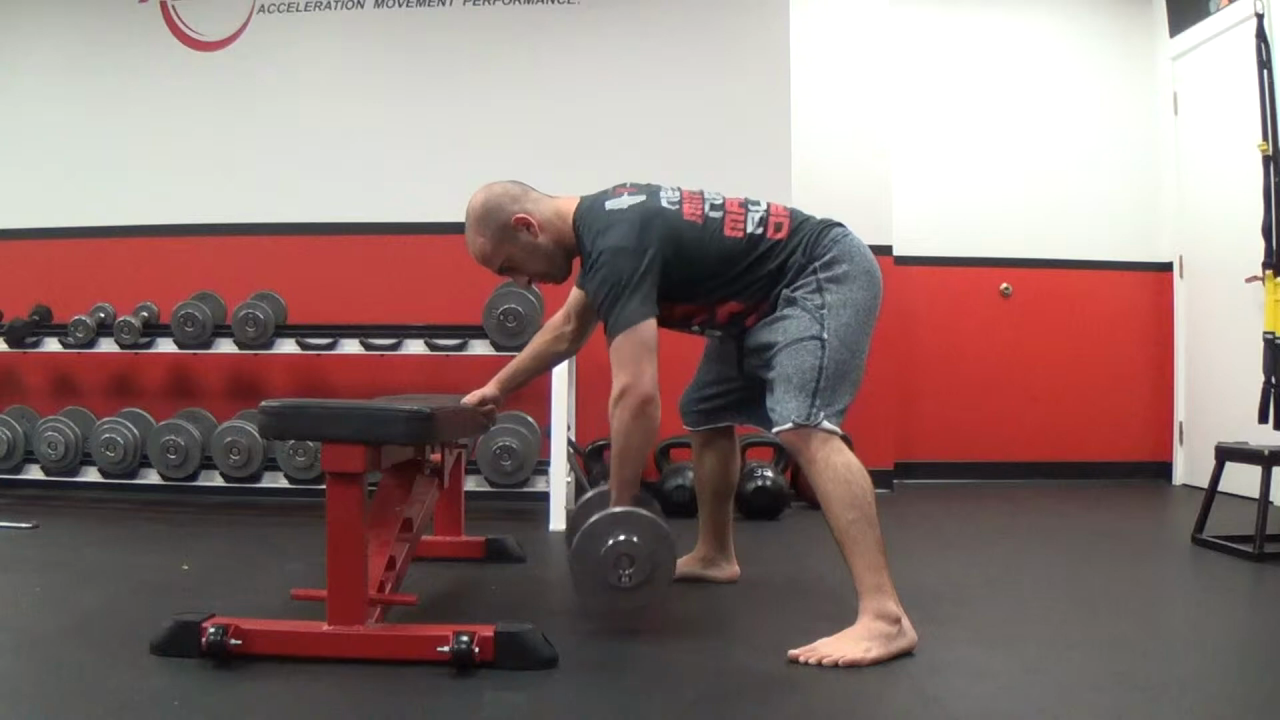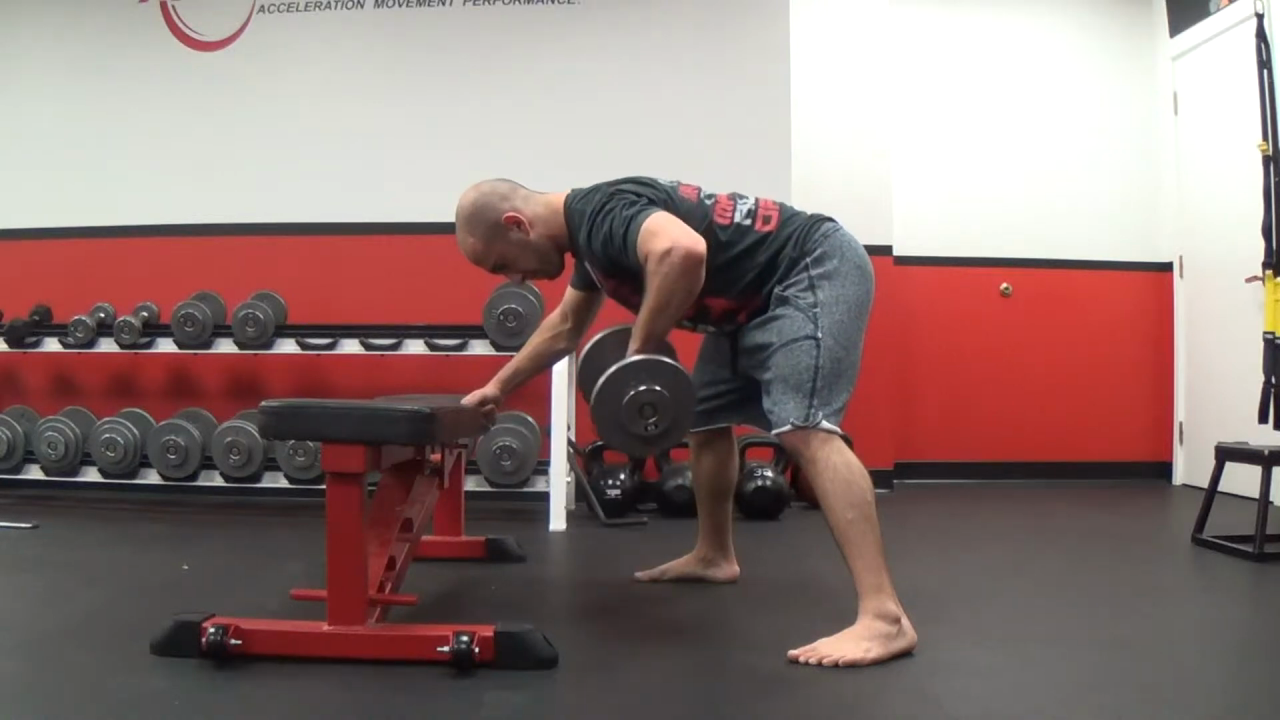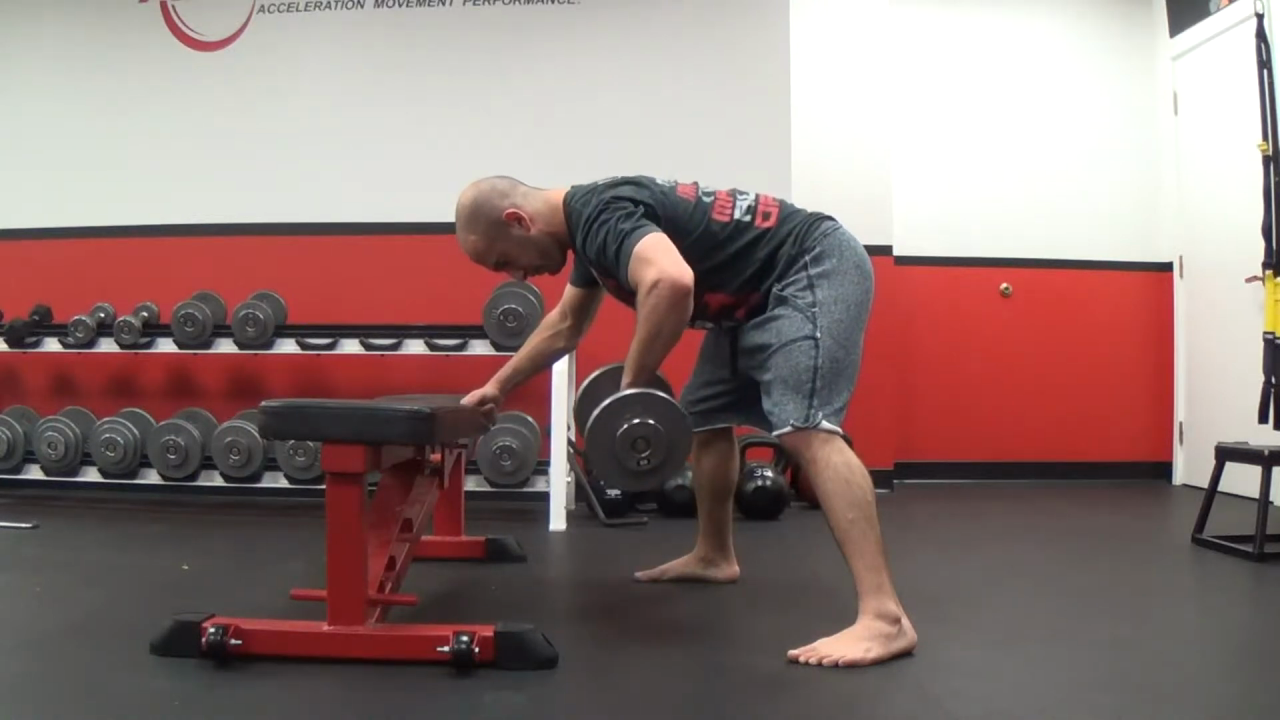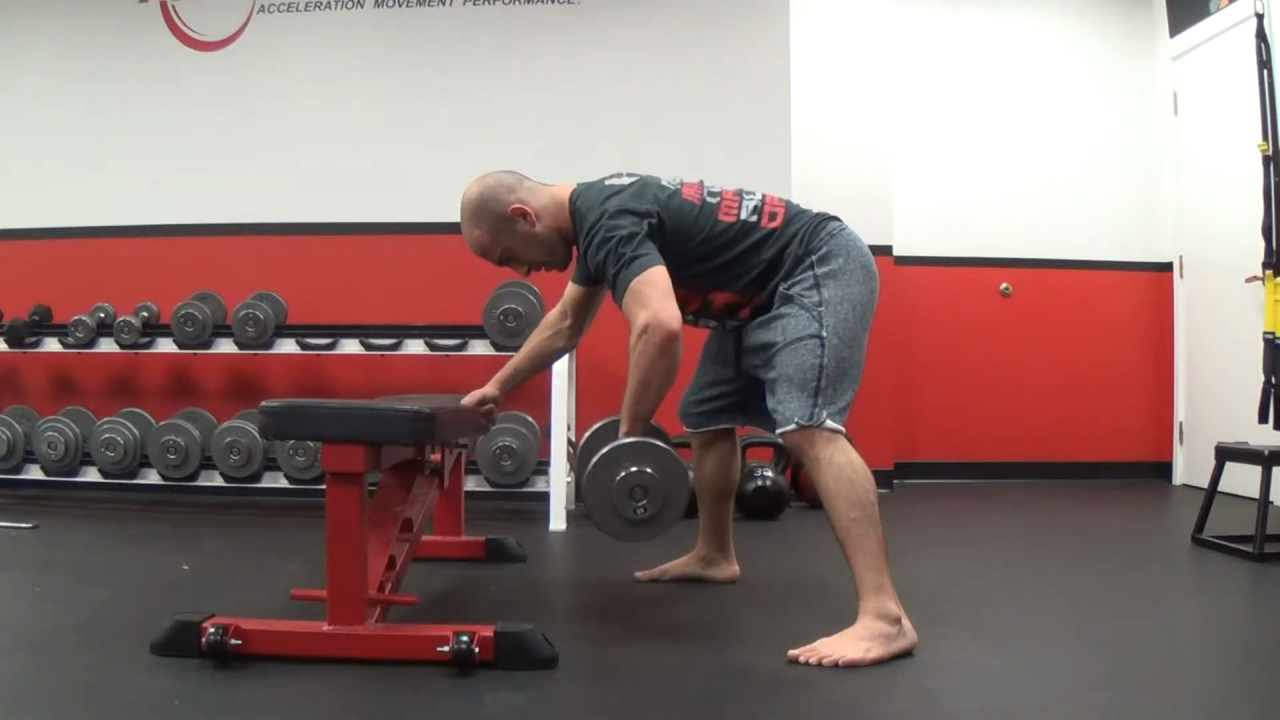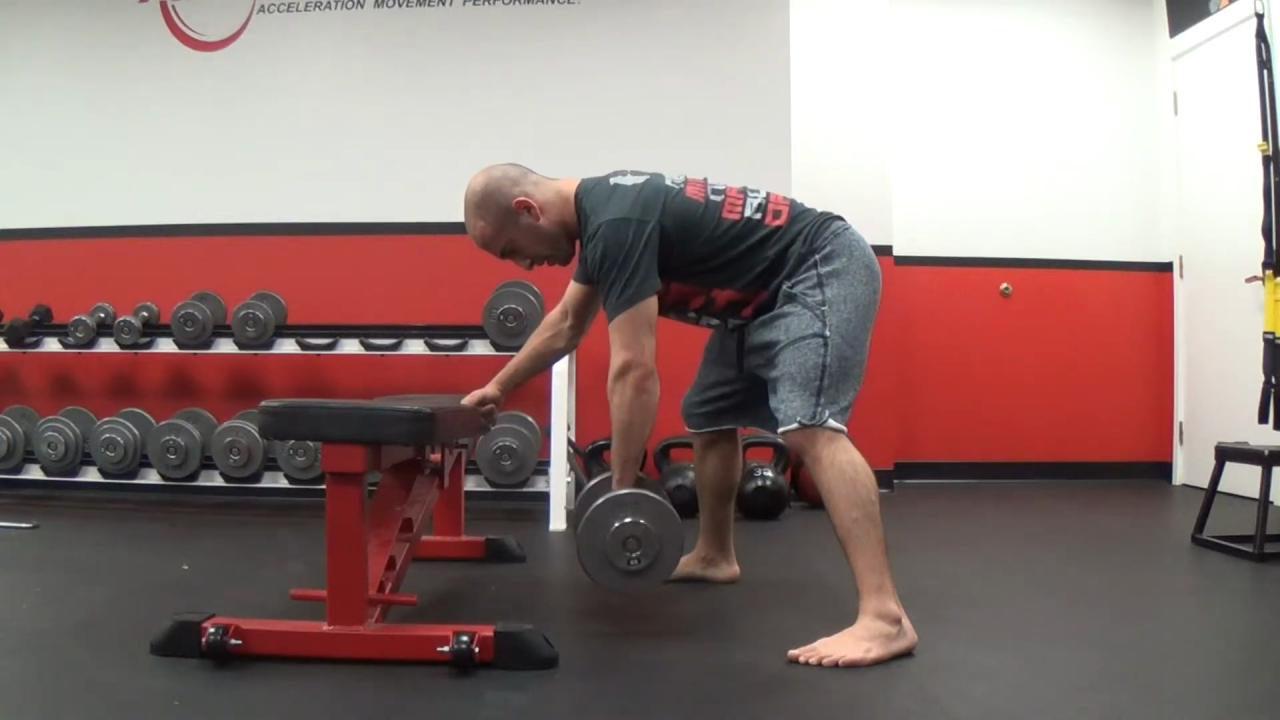
dt=1s
person 1, frame 1
left shoulder: (617, 245)
right shoulder: (602, 222)
left elbow: (635, 396)
right elbow: (568, 329)
right wrist: (499, 386)
left hip: (825, 276)
right hip: (770, 295)
left knee: (803, 430)
right knee: (706, 416)
left ankle: (884, 617)
right ankle: (714, 555)
person 1, frame 2
left shoulder: (601, 215)
right shoulder: (590, 230)
left elbow: (683, 251)
right elbow: (565, 328)
left wrist: (638, 356)
right wrist: (498, 386)
left hip: (815, 269)
right hip: (758, 298)
left knee: (804, 430)
right knee: (706, 419)
left ankle: (884, 617)
right ankle: (713, 556)
person 1, frame 3
left shoulder: (600, 217)
right shoulder: (589, 222)
left elbow: (671, 283)
right elbow: (566, 326)
left wrist: (630, 391)
right wrist: (498, 385)
left hip: (813, 268)
right hip: (759, 295)
left knee: (805, 430)
right knee: (706, 418)
left ankle: (884, 617)
right ankle: (714, 555)
person 1, frame 4
left shoulder: (608, 221)
right shoulder: (595, 217)
left elbow: (660, 328)
right elbow: (565, 325)
left wrist: (628, 440)
right wrist: (498, 386)
left hip: (819, 270)
right hip: (765, 294)
left knee: (807, 428)
right knee: (707, 418)
left ankle: (884, 616)
right ankle: (713, 555)
person 1, frame 5
left shoulder: (615, 223)
right shoulder: (599, 215)
left elbow: (634, 370)
right elbow: (566, 325)
left wrist: (622, 493)
right wrist: (499, 386)
left hip: (822, 269)
right hip: (766, 293)
left knee: (808, 428)
right knee: (709, 419)
left ankle: (884, 616)
right ankle: (714, 555)
